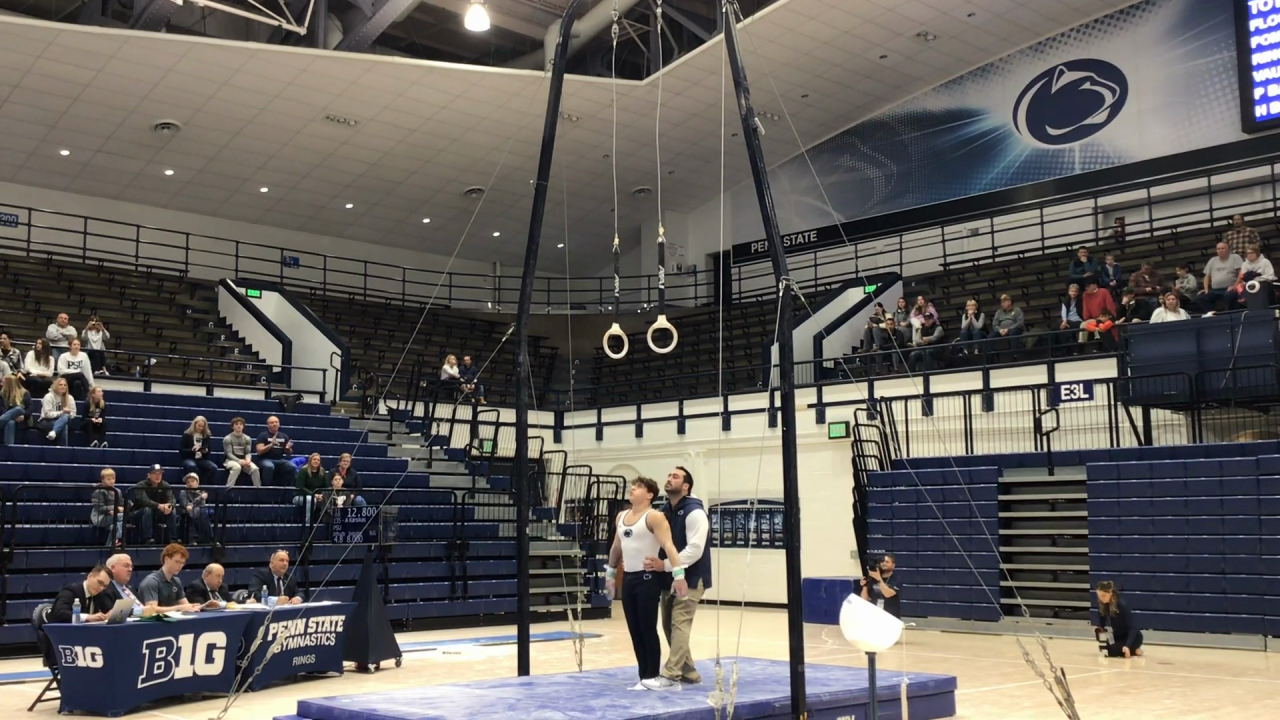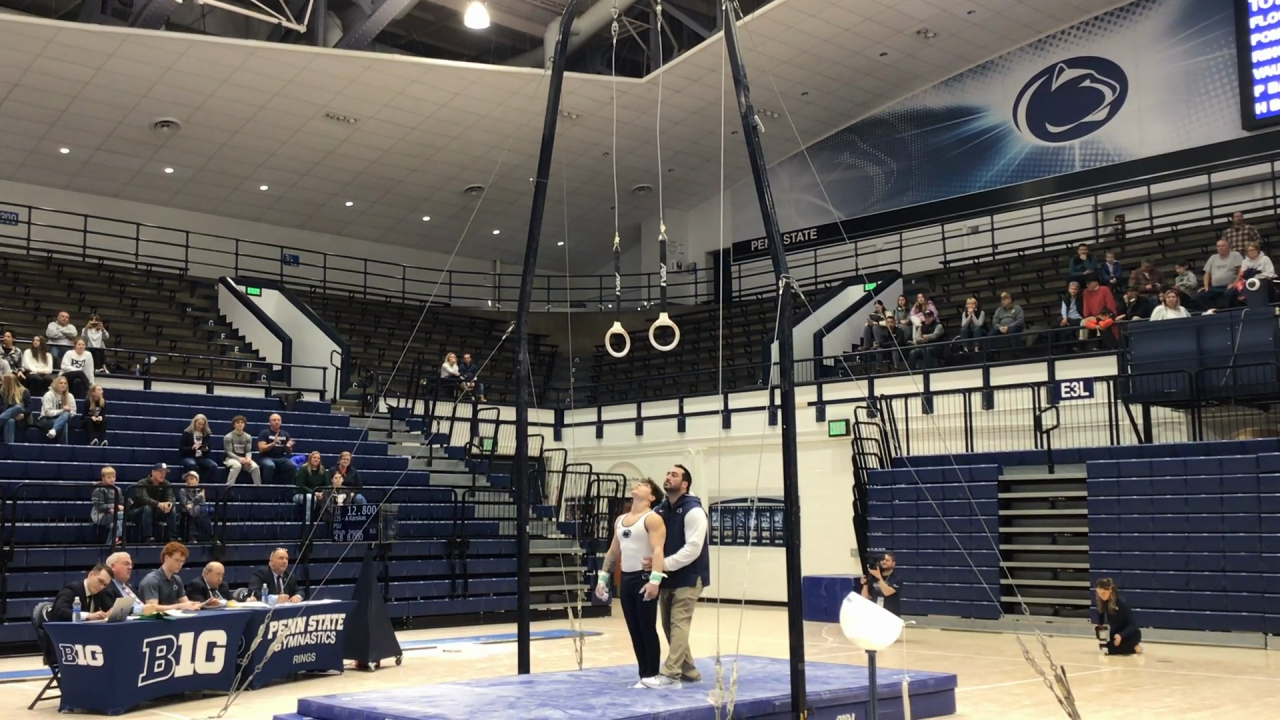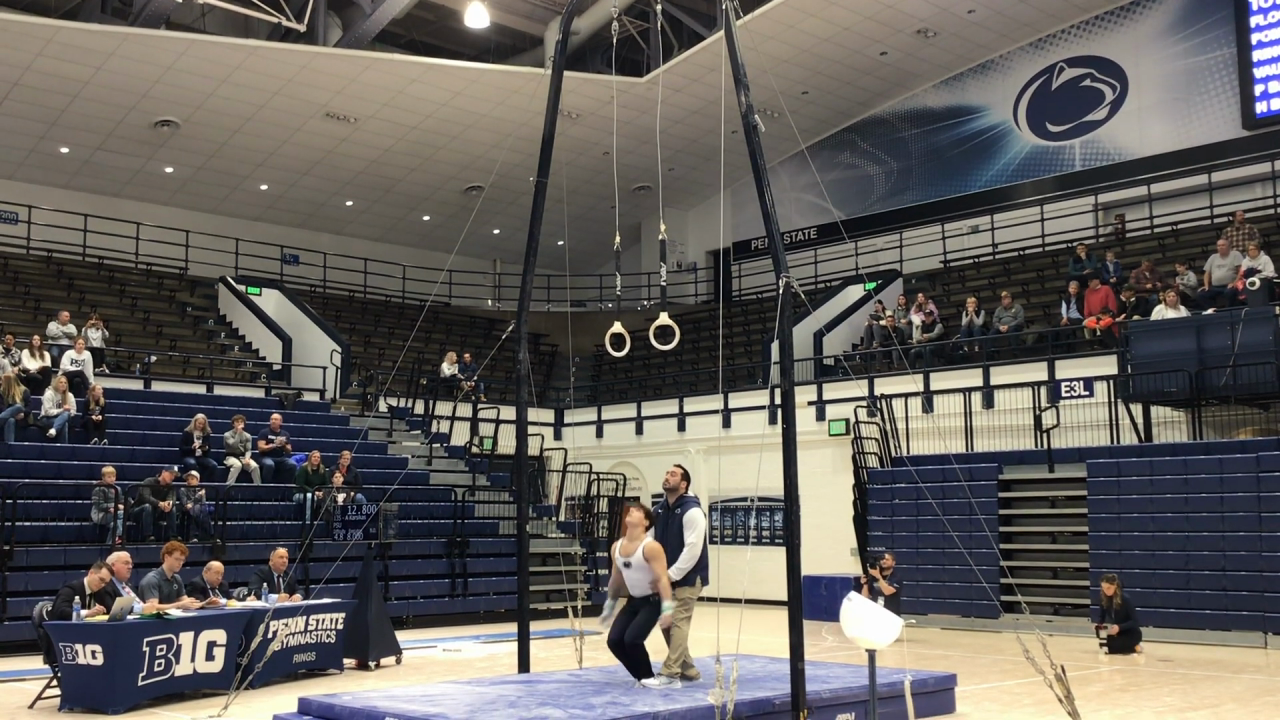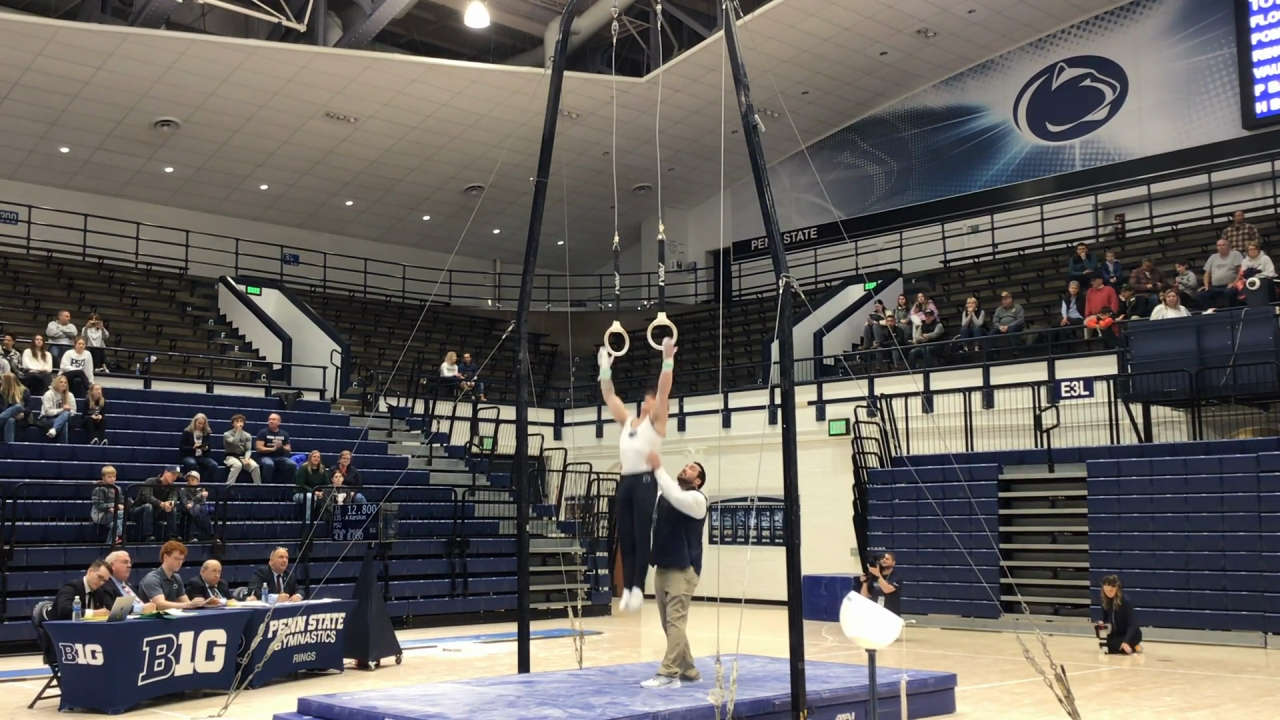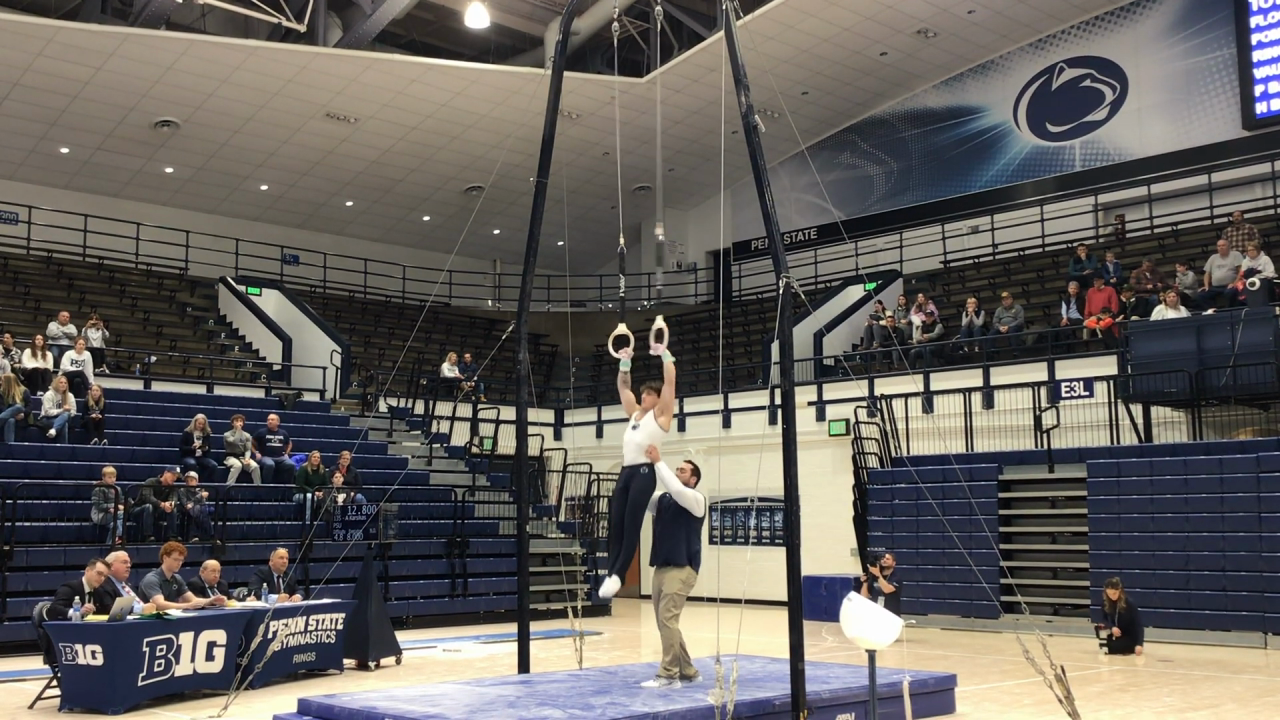
dt=0.5s
person 1, frame 1
left shoulder: (694, 512)
right shoulder: (663, 512)
left elbow: (695, 550)
left wrist: (665, 565)
right wrist: (645, 560)
left hip: (689, 579)
left knee: (679, 626)
right knee: (670, 626)
left ankle: (670, 676)
right ankle: (688, 672)
person 1, frame 2
left shoulder: (693, 510)
right shoulder: (660, 510)
left elbow: (693, 549)
left wrist: (664, 564)
left hip: (688, 578)
right hip: (667, 578)
left knee: (679, 625)
right knee: (670, 625)
left ankle: (670, 674)
right ankle: (688, 671)
person 1, frame 3
left shoulder: (692, 511)
right shoulder: (659, 509)
left elbow: (693, 549)
right elbow: (653, 541)
left wrist: (671, 575)
left hip: (687, 577)
right hip: (668, 577)
left knee: (678, 623)
right knee: (667, 624)
left ankle: (670, 674)
right ankle: (687, 670)
person 1, frame 4
left shoulder: (695, 499)
right shoulder: (664, 495)
left elbow: (678, 497)
left wrist: (658, 469)
left hip: (683, 569)
right hip: (662, 567)
left knee: (675, 621)
right knee: (670, 623)
left ankle: (668, 674)
right ankle: (688, 670)
person 1, frame 5
left shoulder: (695, 499)
right shoulder: (662, 498)
left elbow: (676, 489)
left wrist: (658, 462)
left hip: (681, 568)
right hip: (661, 567)
left knee: (667, 618)
right knee: (665, 621)
left ankle: (668, 675)
right ankle: (687, 671)
person 2, frame 1
left shoulder: (654, 517)
right shoulder: (622, 517)
left elbow: (668, 546)
right elbow: (616, 547)
left wrist: (678, 575)
right wrist: (610, 572)
left hip: (648, 579)
right hip: (629, 578)
left knee: (648, 630)
right knee: (635, 632)
left ankle: (653, 678)
right ankle: (644, 677)
person 2, frame 2
left shoulder: (652, 519)
right shoulder: (620, 520)
left elbow: (657, 551)
right elbow: (613, 552)
left wrist: (655, 580)
right wrist: (603, 578)
left hip: (644, 578)
right hip: (626, 578)
left knee: (646, 630)
right knee: (634, 631)
left ankle: (652, 676)
right ankle: (644, 675)
person 2, frame 3
left shoulder: (651, 548)
right shoulder: (617, 547)
left elbow: (662, 579)
right elbow: (616, 579)
left wrist: (667, 608)
right wrist: (609, 605)
left hip: (652, 601)
right hip: (634, 601)
left knee: (630, 639)
right knee: (614, 641)
left ankle: (647, 676)
right ankle: (643, 676)
person 2, frame 4
left shoulder: (657, 420)
right shoulder: (627, 420)
left elbow: (663, 390)
right elbow: (609, 396)
left wrist: (668, 360)
right wrist: (605, 368)
left hip: (645, 481)
right hip: (625, 482)
left knee: (641, 533)
right knee: (625, 537)
left ankle: (638, 586)
right ankle: (629, 586)
person 2, frame 5
left shoulder: (661, 414)
right shoulder: (636, 412)
left elbow: (670, 382)
right elbow: (623, 387)
left wrist: (665, 355)
right wrist: (625, 362)
left hip: (645, 473)
right hip: (626, 473)
left knee: (631, 526)
right knee: (615, 527)
left ankle: (617, 575)
right ankle: (611, 575)
